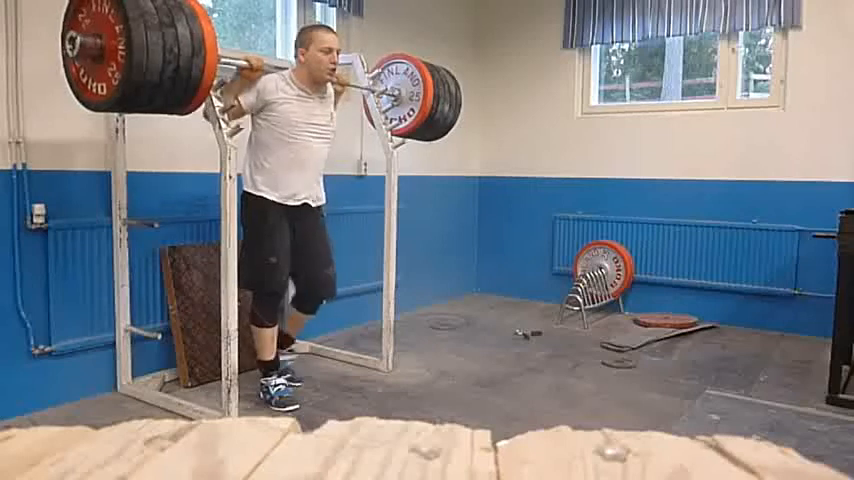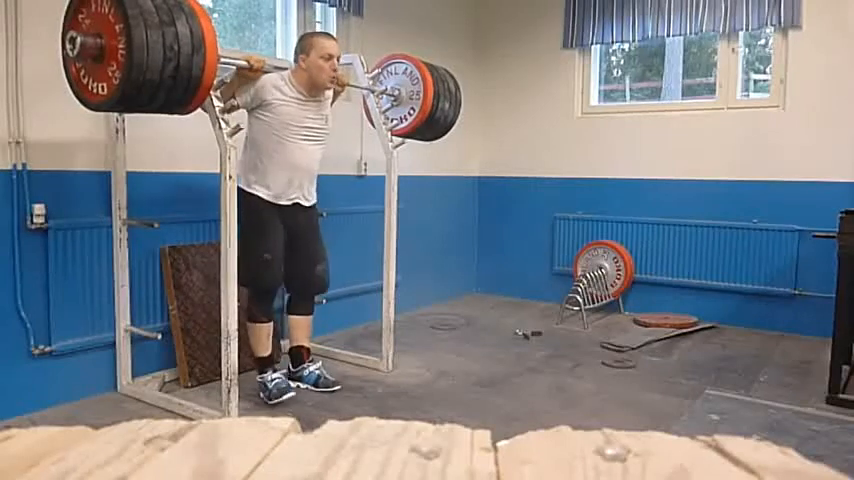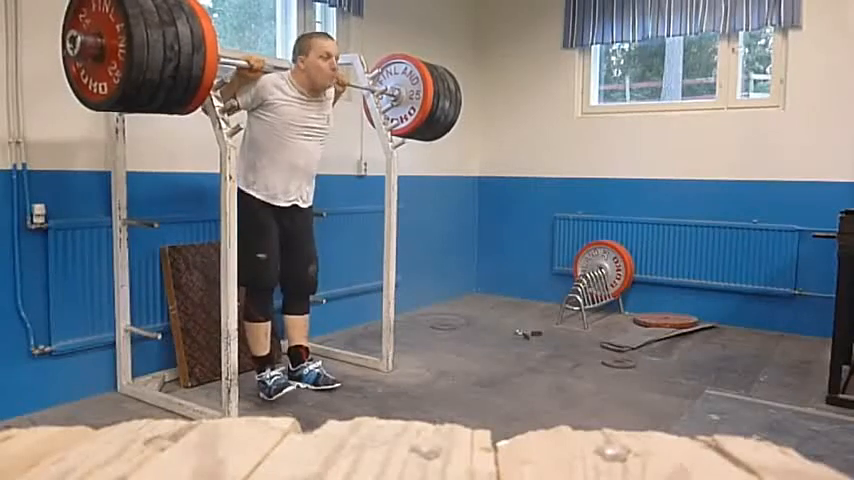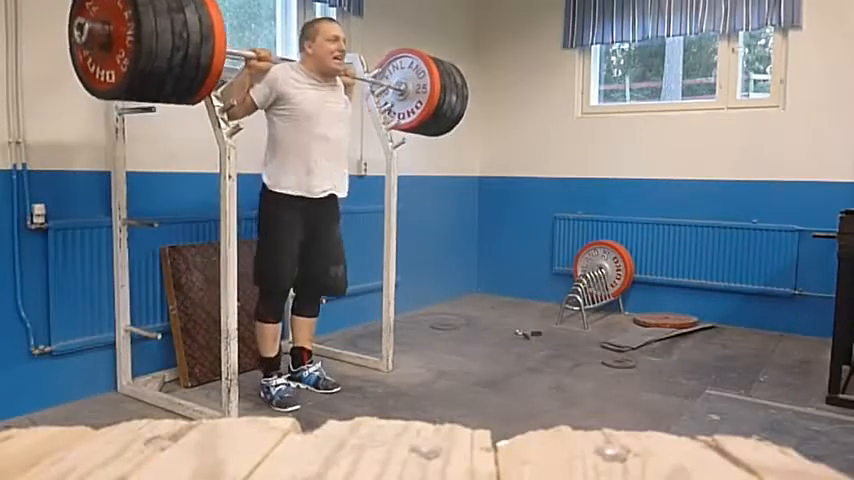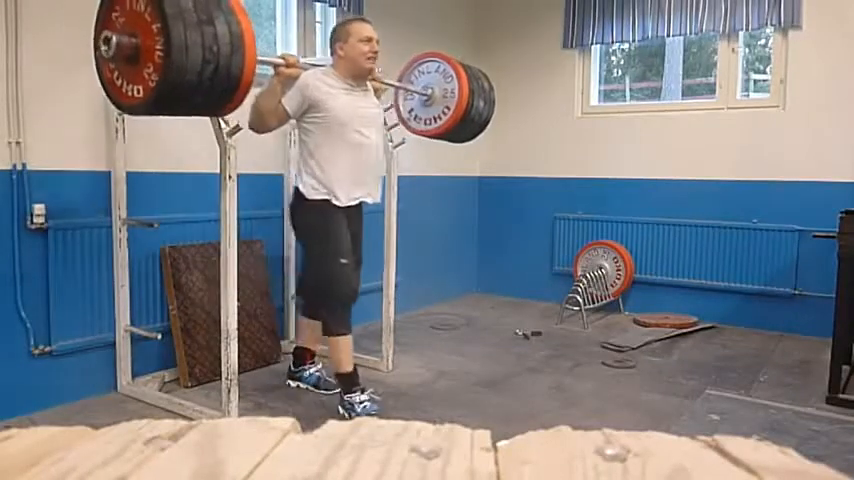
dt=0.5s
person 1, frame 1
left shoulder: (327, 93)
right shoulder: (270, 87)
left wrist: (338, 95)
right wrist: (243, 77)
left hip: (309, 204)
right hip: (268, 203)
left knee: (319, 285)
right knee: (269, 291)
left ankle: (280, 350)
right ankle: (270, 377)
person 1, frame 2
left shoulder: (325, 97)
right shoulder: (267, 86)
right wrist: (241, 75)
left hip: (303, 203)
right hip: (262, 201)
left knee: (307, 284)
right knee: (264, 287)
left ankle: (302, 363)
right ankle: (268, 373)
person 1, frame 3
left shoulder: (325, 97)
right shoulder: (267, 87)
left wrist: (337, 93)
right wrist: (241, 77)
left hip: (299, 204)
right hip: (260, 202)
left knee: (302, 285)
right knee: (261, 286)
left ankle: (301, 363)
right ankle: (266, 372)
person 1, frame 4
left shoulder: (339, 86)
right shoulder: (280, 77)
right elbow: (228, 110)
left wrist: (349, 86)
right wrist: (249, 72)
left hip: (326, 199)
right hip: (285, 198)
left knee: (315, 285)
right knee: (275, 287)
left ankle: (302, 363)
right ankle: (271, 376)
person 1, frame 5
left shoulder: (369, 91)
right shoulder: (312, 84)
right elbow: (259, 122)
right wrist: (280, 79)
left hip: (354, 204)
right hip: (320, 204)
left knee: (323, 294)
right knee: (335, 294)
left ankle: (302, 365)
right ankle: (351, 391)
